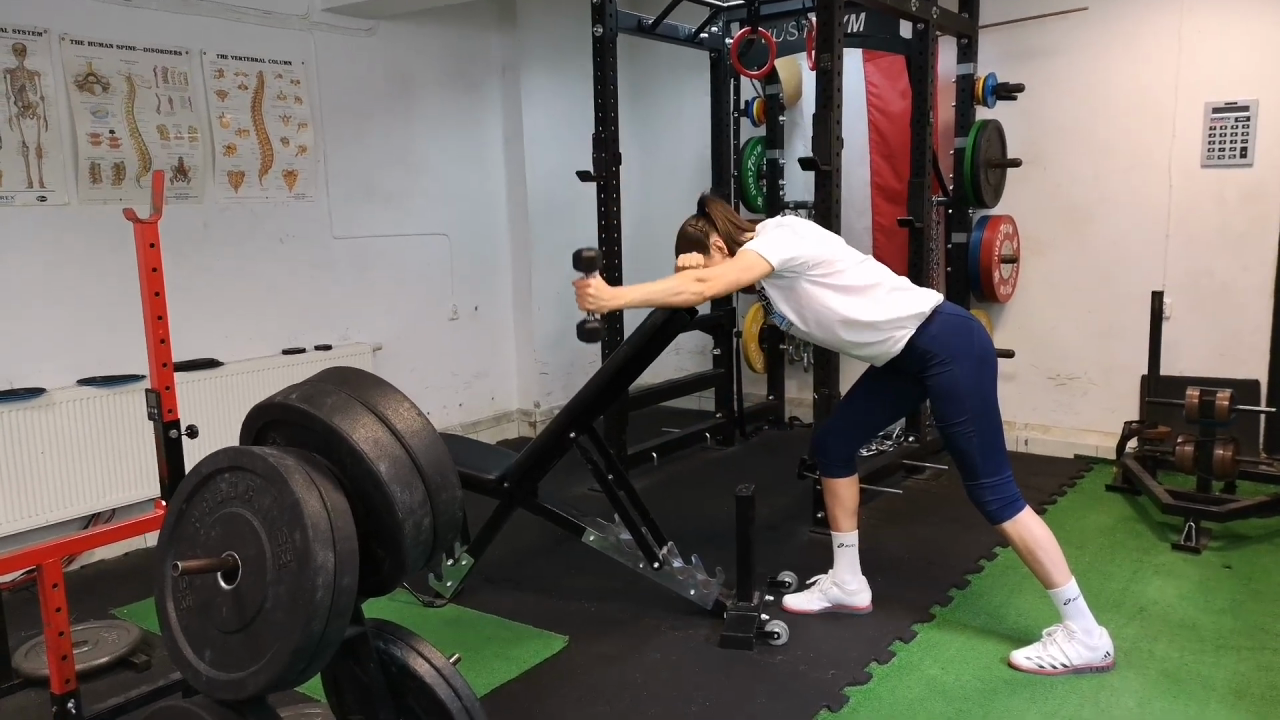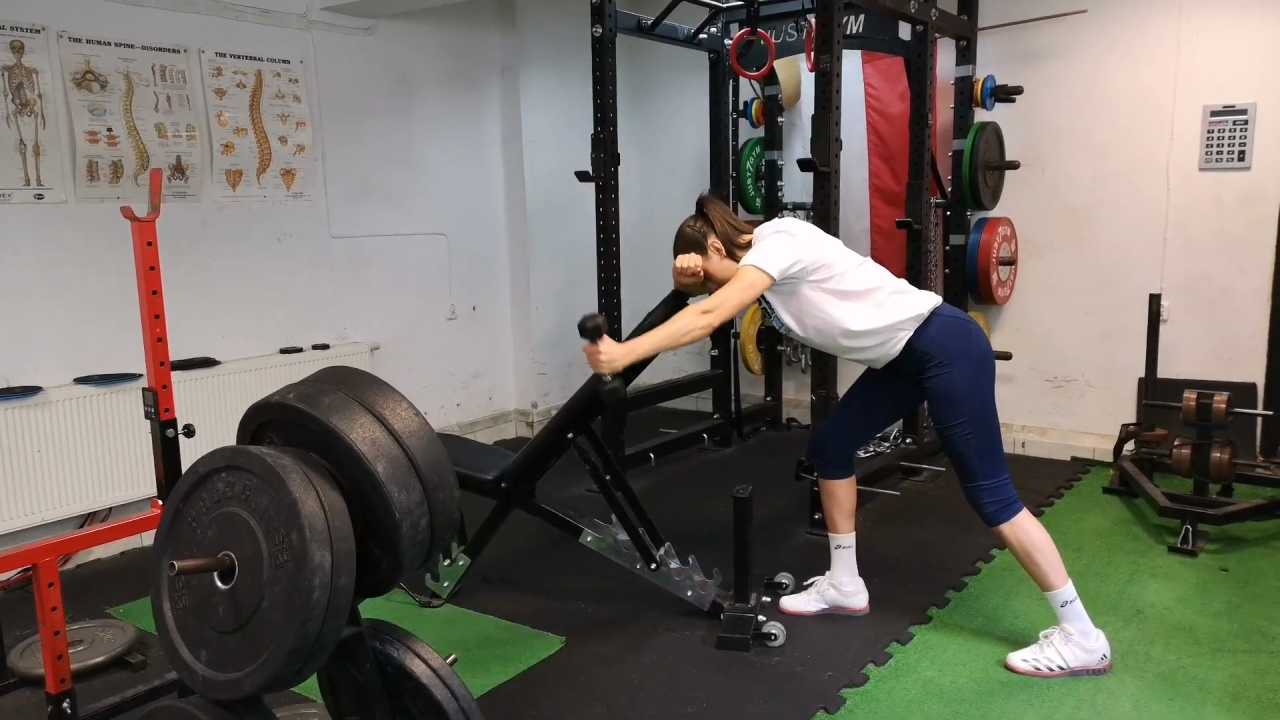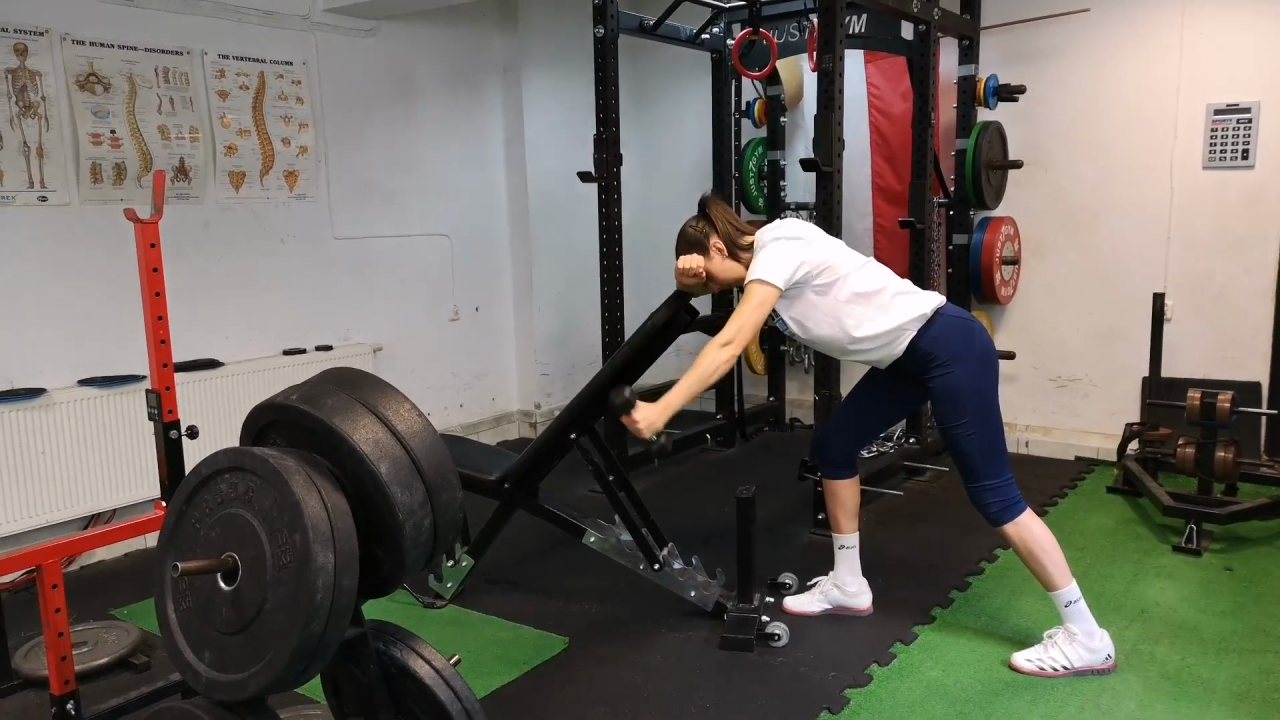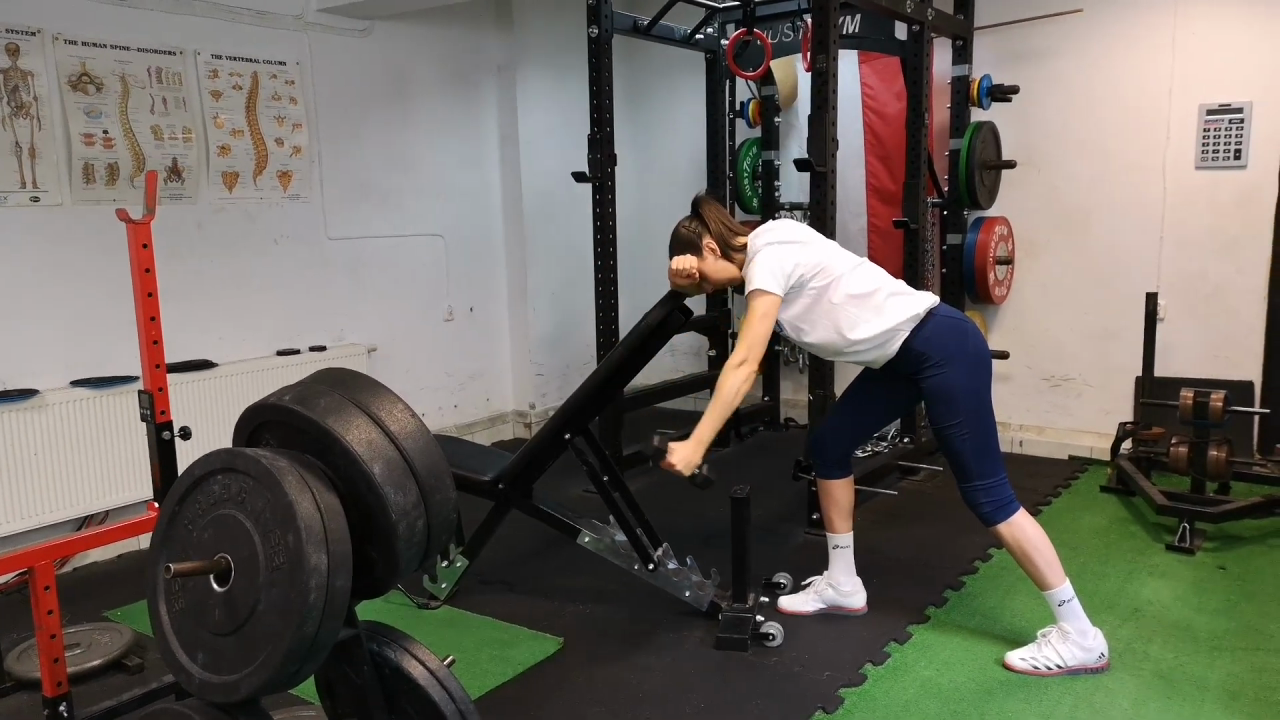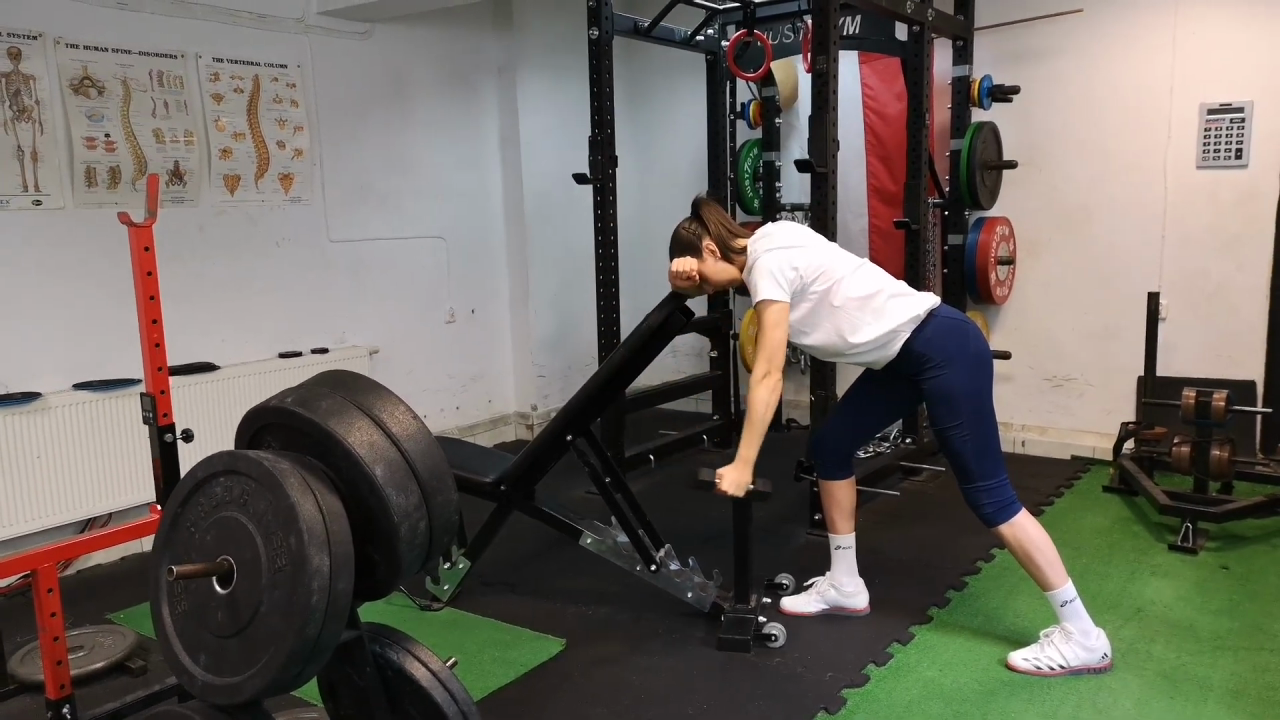
dt=0.3s
person 1, frame 1
left shoulder: (778, 239)
right shoulder: (763, 262)
left elbow: (707, 287)
left wrist: (616, 297)
right wrist: (688, 272)
left hip: (947, 344)
right hip: (904, 355)
left knee: (992, 492)
right knee: (832, 445)
left ankle: (1085, 636)
right ankle: (847, 584)
person 1, frame 2
left shoulder: (776, 244)
right shoulder: (763, 258)
left elbow: (710, 315)
right elbow: (704, 294)
left wrist: (625, 353)
right wrist: (690, 272)
left hip: (944, 347)
right hip: (902, 356)
left knee: (989, 493)
right knee: (829, 447)
left ankle: (1081, 638)
right ankle: (845, 585)
person 1, frame 3
left shoulder: (776, 250)
right shoulder: (765, 253)
left elbow: (728, 346)
right elbow: (695, 283)
left wrist: (660, 411)
right wrist: (692, 272)
left hip: (949, 347)
right hip: (906, 355)
left knee: (993, 494)
right knee: (833, 447)
left ankle: (1087, 638)
right ankle: (848, 586)
person 1, frame 4
left shoulder: (769, 255)
right shoulder: (761, 250)
left elbow: (744, 364)
right elbow: (688, 283)
left wrist: (695, 446)
right wrist: (683, 273)
left hip: (943, 347)
right hip: (901, 355)
left knee: (986, 493)
right knee: (828, 445)
left ankle: (1080, 637)
right ankle: (843, 585)
person 1, frame 5
left shoulder: (768, 260)
right shoulder: (762, 250)
left elbow: (768, 374)
right elbow: (687, 284)
left wrist: (742, 466)
right wrist: (685, 275)
left hip: (944, 348)
right hip: (902, 356)
left knee: (987, 494)
right knee: (830, 446)
left ankle: (1083, 637)
right ankle: (845, 586)
